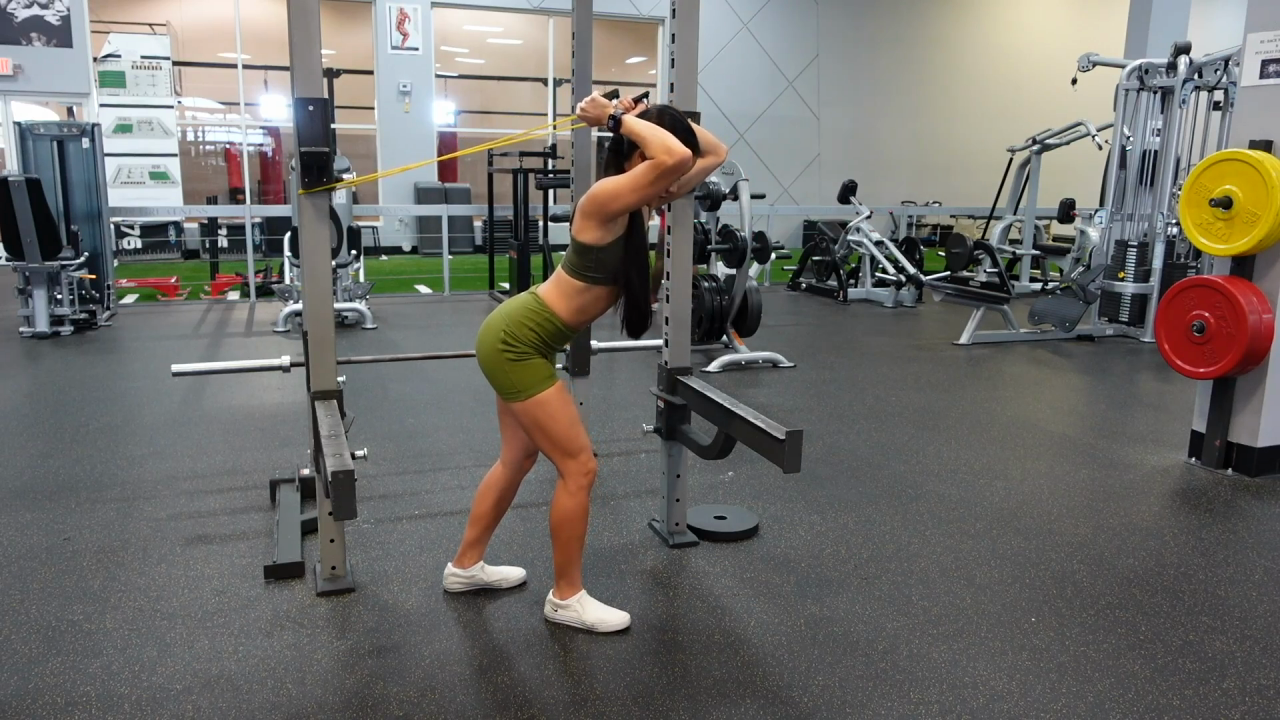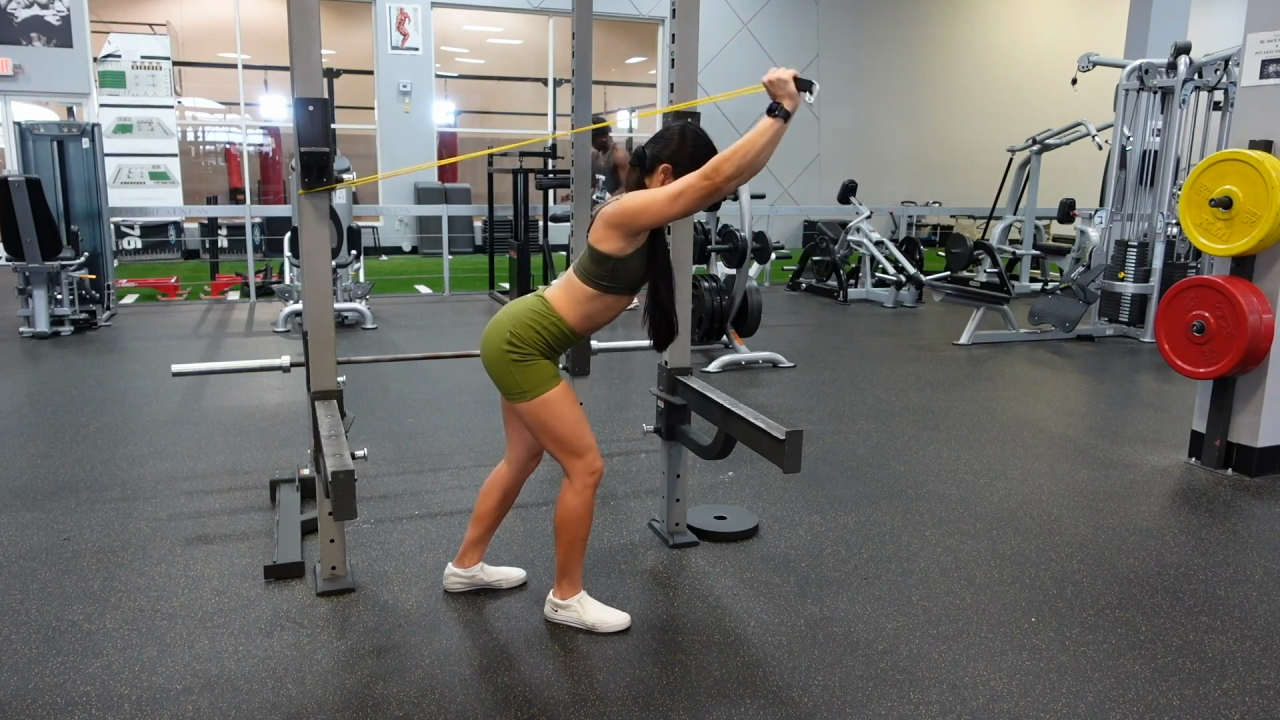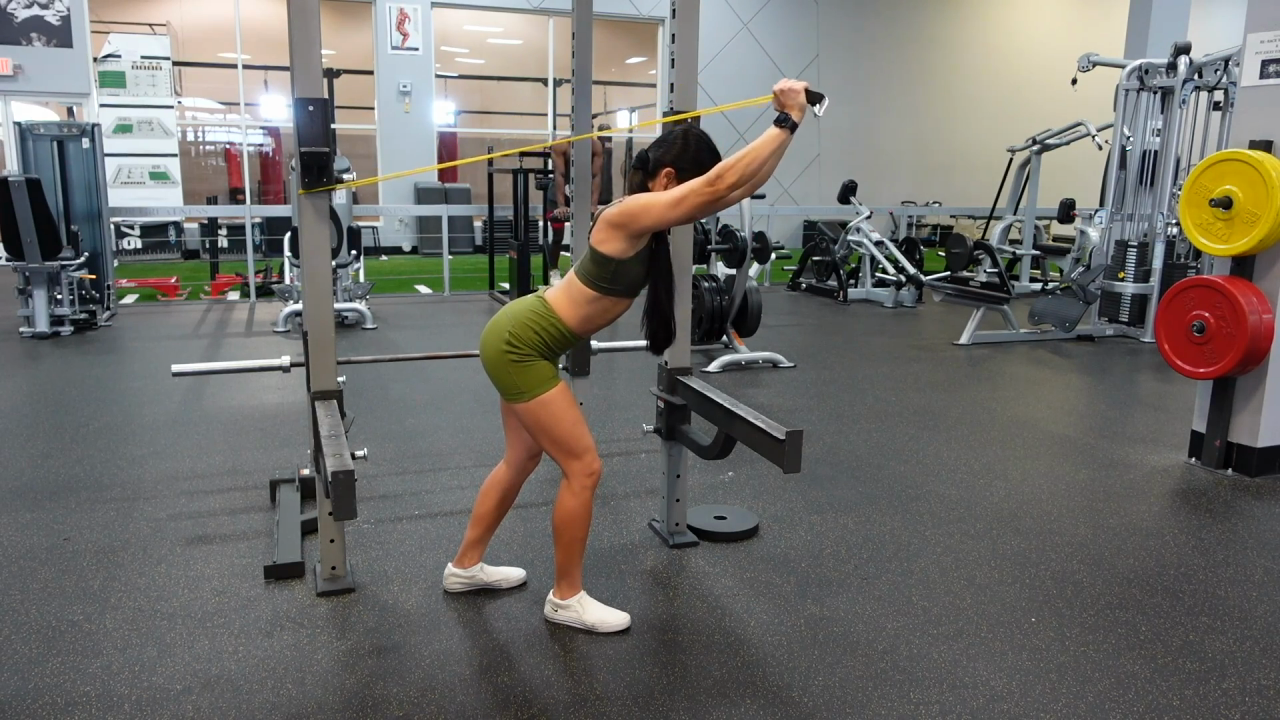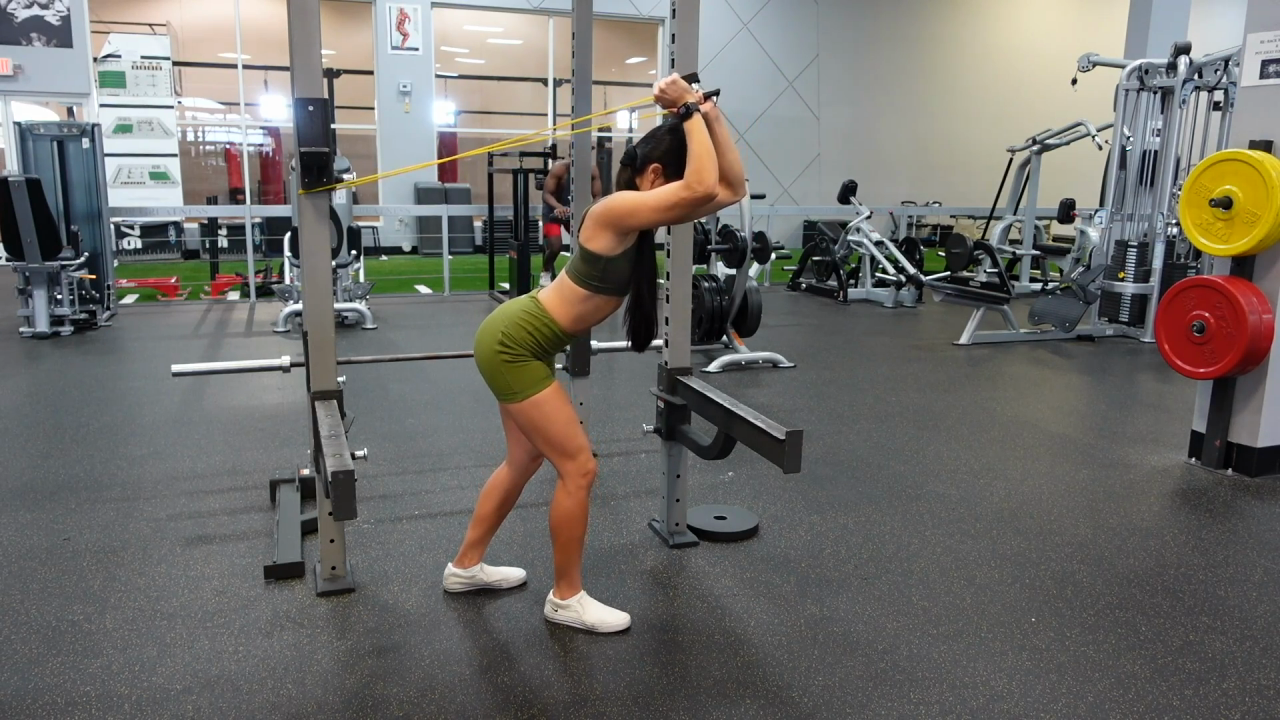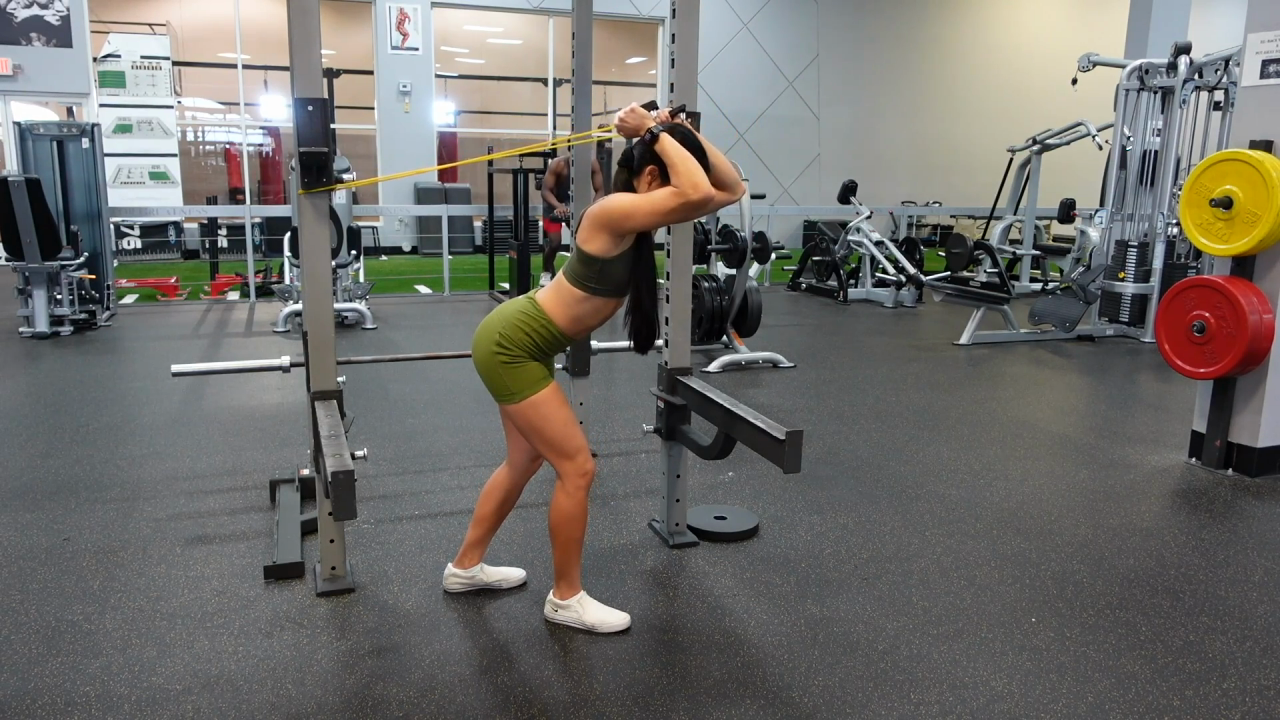
dt=1s
person 1, frame 1
left shoulder: (638, 202)
right shoulder: (605, 199)
left elbow: (714, 153)
right elbow: (676, 156)
left wrist: (631, 118)
right wrist: (617, 118)
left hip: (516, 335)
right hip: (516, 342)
left knee: (518, 457)
right knee: (579, 468)
left ankle: (465, 566)
right ankle: (566, 597)
person 1, frame 2
left shoulder: (648, 211)
right shoulder: (626, 213)
left elbow: (735, 173)
right elbow: (718, 173)
left wrist: (782, 115)
right wrist: (780, 110)
left hip: (521, 336)
right hip: (521, 343)
left knee: (523, 458)
right knee: (585, 467)
left ankle: (466, 566)
right ankle: (567, 598)
person 1, frame 3
left shoulder: (653, 213)
right shoulder: (631, 215)
left elbow: (741, 186)
right elbow: (722, 184)
left wrist: (786, 124)
right wrist: (786, 120)
left hip: (522, 337)
right hip: (520, 343)
left knee: (522, 458)
right knee: (583, 468)
left ankle: (465, 567)
right ankle: (566, 598)
person 1, frame 4
left shoulder: (641, 212)
right shoulder: (617, 210)
left elbow: (730, 189)
right elbow: (702, 190)
left wrist: (709, 117)
right wrist: (688, 109)
left hip: (517, 338)
right hip: (514, 343)
left knee: (524, 461)
right knee: (578, 468)
left ankle: (465, 567)
right ankle: (566, 598)
person 1, frame 5
left shoulder: (638, 215)
right shoulder: (614, 211)
left elbow: (730, 189)
right elbow: (697, 194)
left wrist: (668, 130)
right wrist: (656, 132)
left hip: (516, 339)
right hip: (511, 345)
left knee: (524, 461)
right knee: (576, 468)
left ankle: (466, 566)
right ankle: (566, 598)
